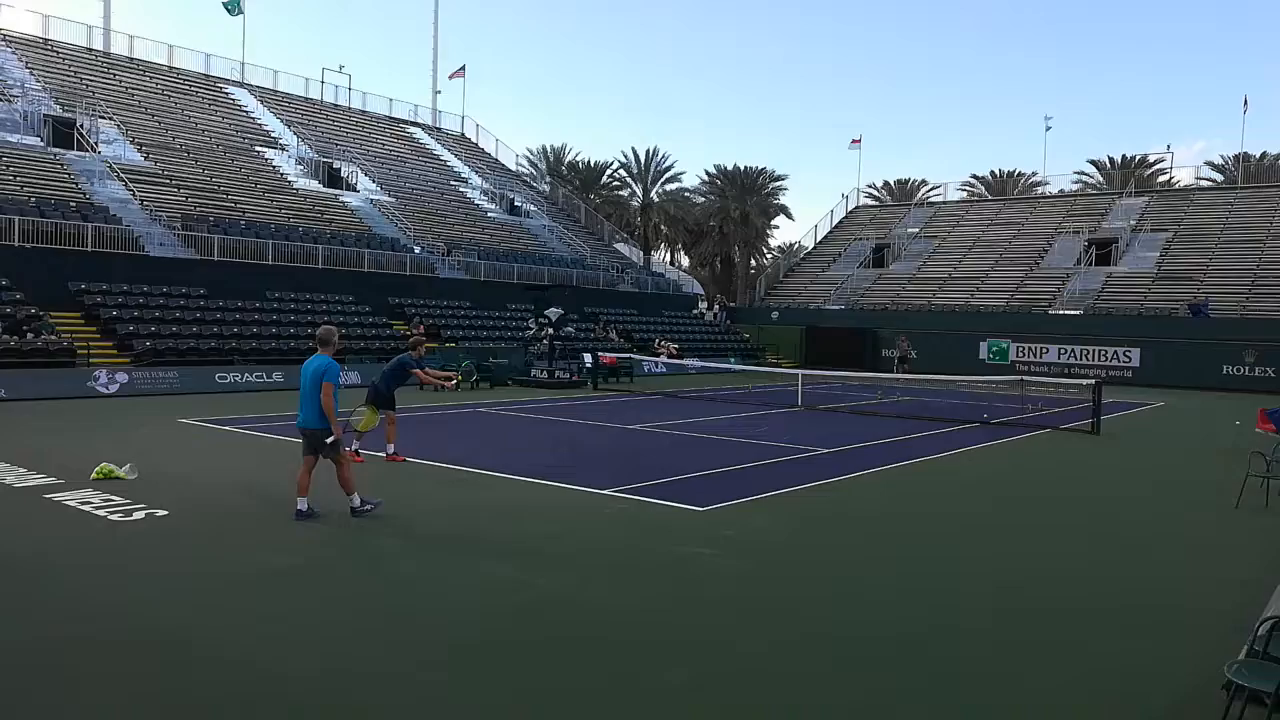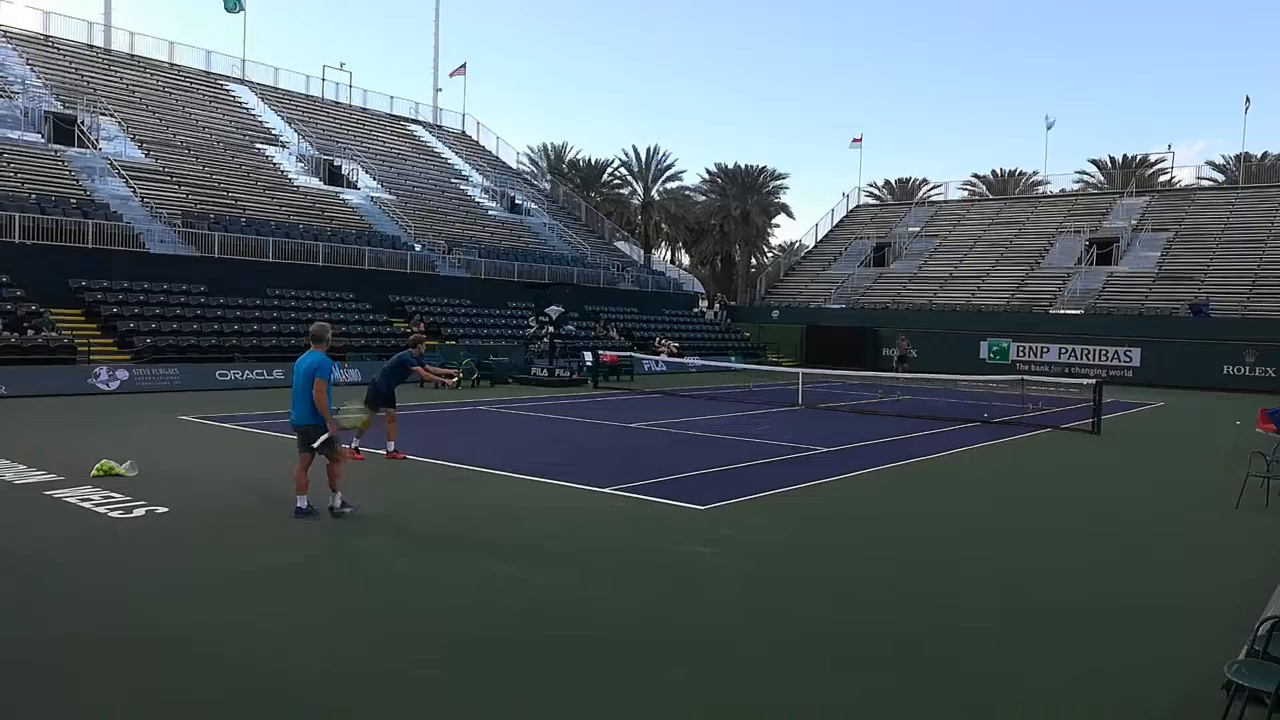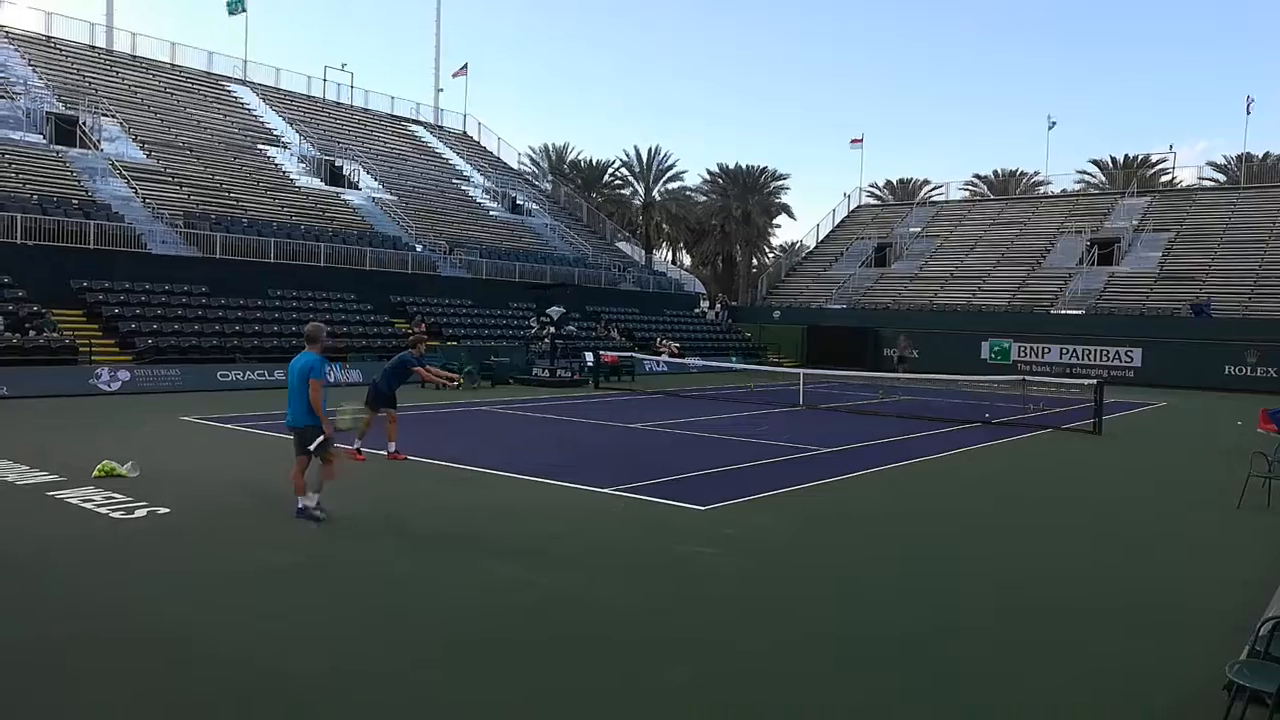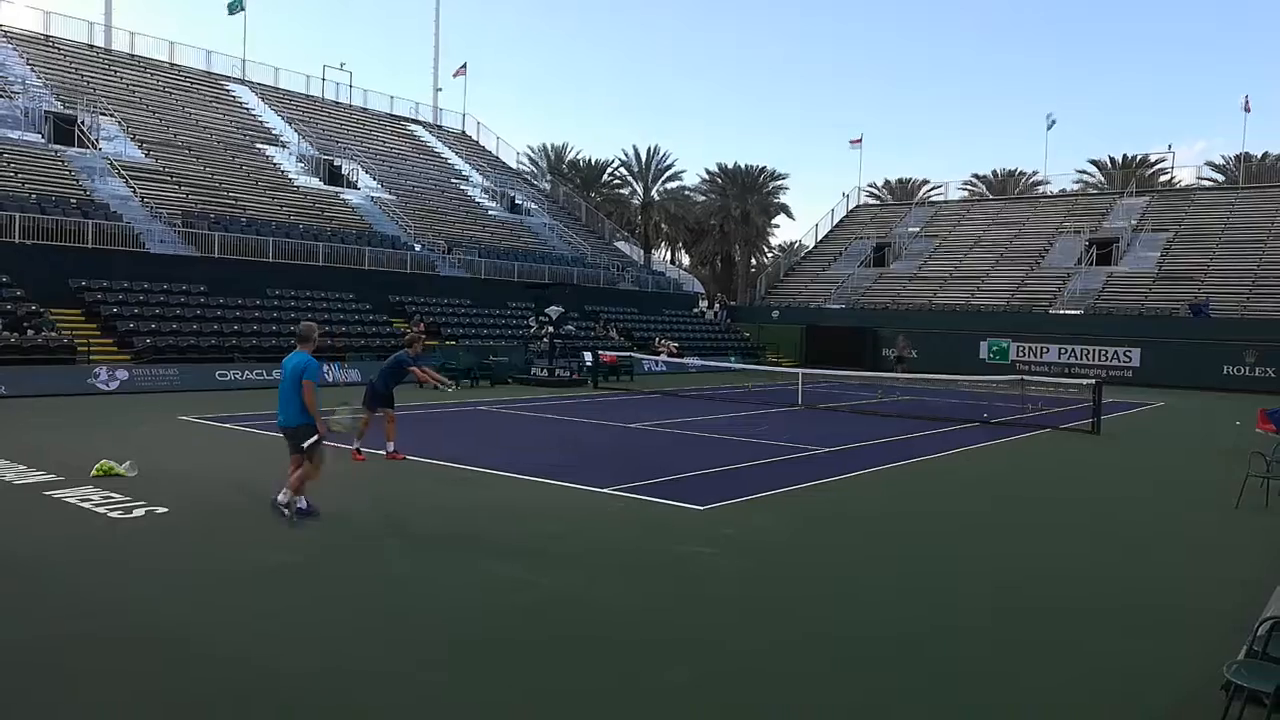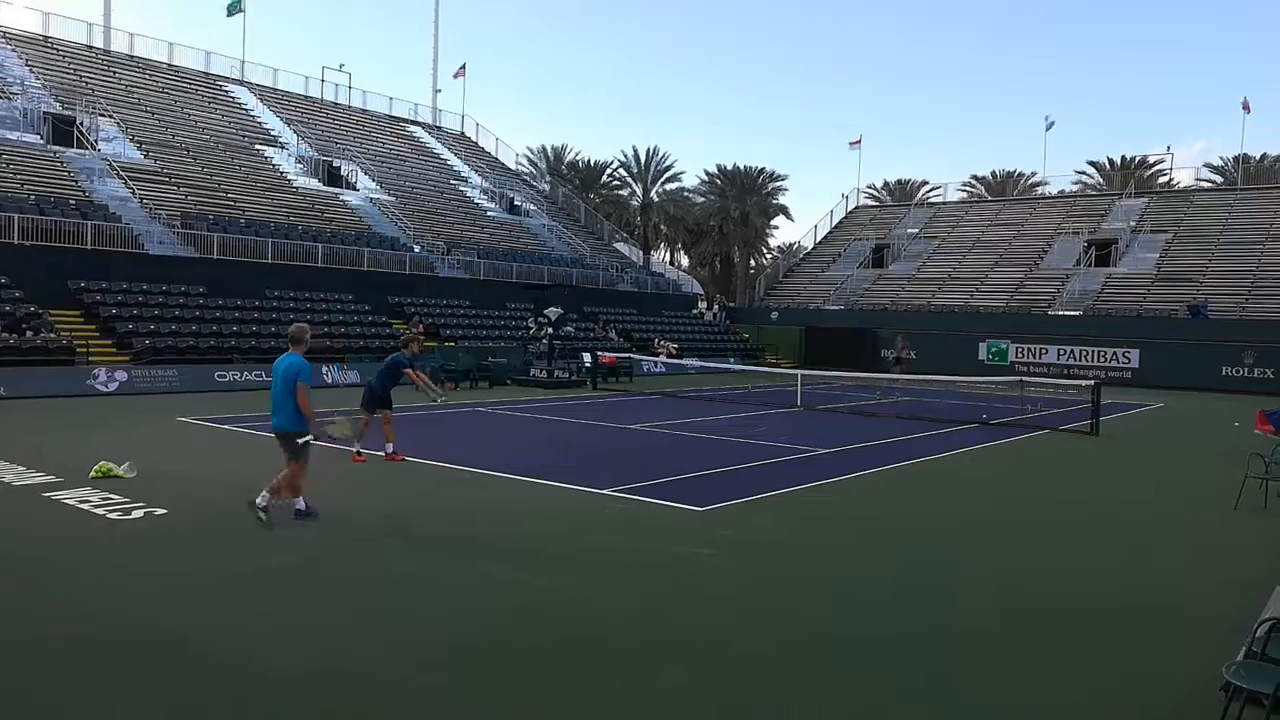
dt=0.1s
person 1, frame 1
left shoulder: (307, 363)
right shoulder: (330, 365)
right elbow: (326, 397)
right wrist: (334, 425)
left hip: (305, 423)
right hip: (321, 425)
left knee: (307, 466)
right knee: (341, 464)
left ankle: (301, 508)
right ankle: (357, 503)
person 1, frame 2
left shoulder: (301, 360)
right shoulder: (323, 361)
right elbow: (319, 394)
right wrist: (329, 422)
left hip: (299, 420)
right hip: (315, 422)
left knee: (303, 463)
right knee: (336, 459)
left ankle: (301, 505)
right ankle: (337, 504)
person 1, frame 3
left shoulder: (295, 361)
right shoulder: (317, 362)
right elbow: (314, 395)
right wrist: (326, 423)
left hip: (295, 421)
right hip: (310, 423)
left knee: (301, 464)
right knee: (329, 461)
left ankle: (303, 505)
right ankle: (311, 502)
person 1, frame 4
left shoulder: (287, 360)
right shoulder: (310, 362)
right elbow: (308, 396)
right wrist: (319, 422)
left hip: (287, 421)
right hip: (302, 423)
left knee: (297, 464)
right knee: (313, 464)
left ankle: (301, 504)
right ankle: (283, 498)
person 1, frame 5
left shoulder: (279, 362)
right shoulder: (302, 365)
right elbow: (303, 400)
right wrist: (313, 425)
left hip: (280, 423)
right hip: (294, 426)
left knee: (295, 467)
right knee: (295, 470)
left ankle: (300, 507)
right ankle: (262, 502)
